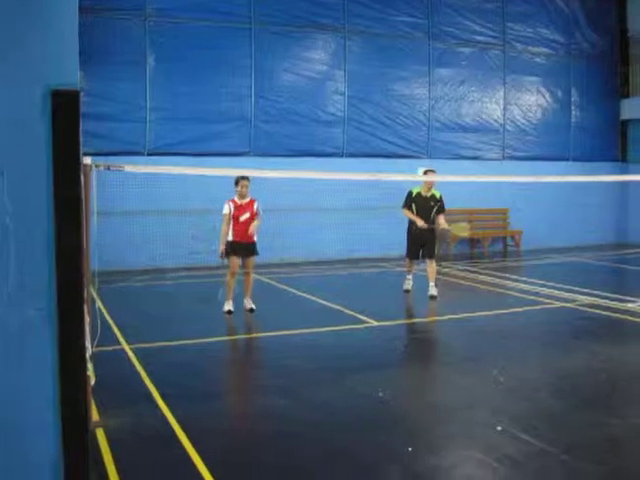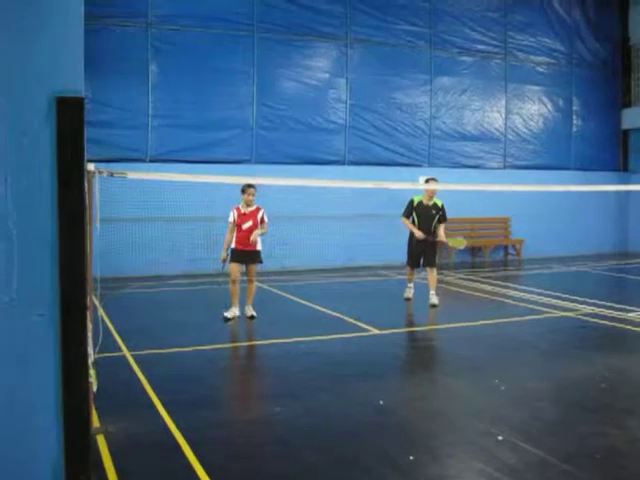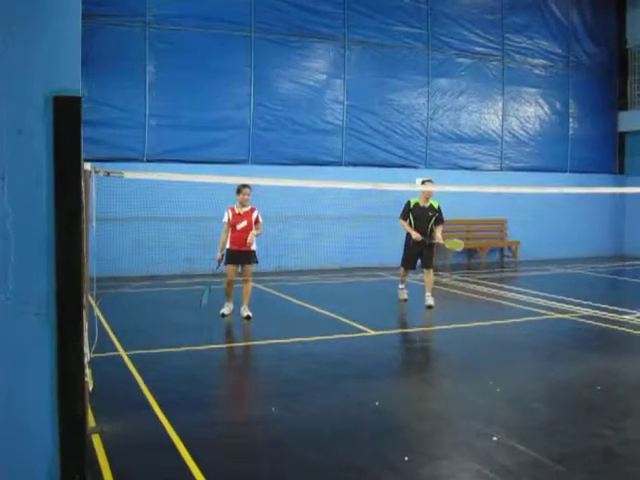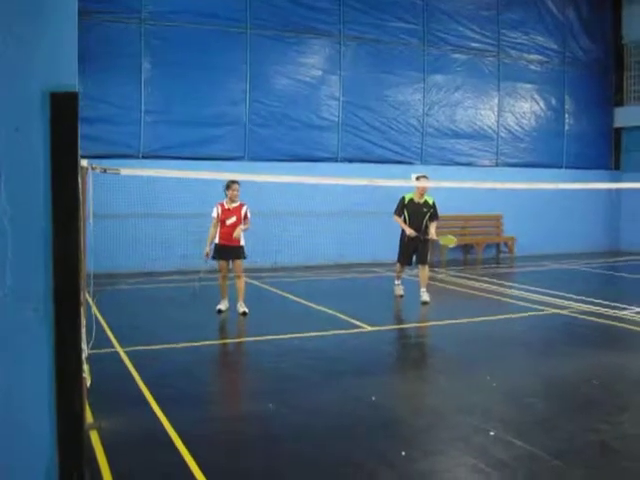
dt=0.4s
person 1, frame 1
left shoulder: (254, 203)
right shoulder: (230, 204)
left elbow: (257, 219)
right elbow: (225, 225)
left wrist: (255, 224)
right wrist: (222, 244)
left hip: (250, 242)
right hip: (234, 242)
left knee: (249, 271)
right knee: (233, 271)
left ankle: (248, 299)
right ankle: (229, 301)
person 1, frame 2
left shoulder: (260, 211)
right shoulder: (235, 212)
left elbow: (265, 229)
right elbow: (230, 232)
left wrist: (258, 232)
right wrist: (225, 250)
left hip: (253, 250)
right hip: (237, 249)
left knee: (251, 279)
right knee: (234, 278)
left ankle: (249, 307)
right ankle: (235, 308)
person 1, frame 3
left shoulder: (254, 212)
right shoulder: (230, 212)
left elbow: (259, 229)
right elbow: (225, 232)
left wrist: (253, 234)
right wrist: (220, 251)
left hip: (248, 250)
right hip: (232, 250)
left knee: (247, 279)
right knee: (229, 280)
left ankle: (245, 307)
right ankle: (228, 303)
person 1, frame 4
left shoulder: (243, 207)
right shoulder: (219, 207)
left elbow: (247, 225)
right elbow: (214, 227)
left wrist: (241, 228)
right wrist: (208, 246)
left hip: (237, 245)
right hip: (221, 245)
left knee: (239, 274)
right knee: (223, 274)
left ankle: (241, 303)
right ankle: (224, 301)
person 2, frame 1
left shoulder: (437, 196)
right shoulder: (412, 193)
left elbow: (440, 213)
right elbow: (405, 210)
left wrist: (442, 221)
right wrist: (417, 220)
left hip: (430, 231)
right hip: (414, 230)
left knee: (430, 258)
right knee: (410, 257)
left ankle: (432, 286)
right ankle: (409, 278)
person 2, frame 2
left shoulder: (439, 205)
right shoulder: (414, 201)
left elbow: (441, 223)
right elbow: (405, 218)
left wrist: (441, 233)
right wrist: (415, 230)
left hip: (431, 240)
right hip: (415, 239)
left knee: (431, 267)
right knee: (411, 266)
left ankle: (432, 294)
right ankle: (410, 287)
person 2, frame 3
left shoulder: (436, 206)
right shoulder: (411, 203)
left elbow: (439, 224)
right elbow: (402, 220)
left wrist: (438, 234)
right wrist: (412, 232)
left hip: (428, 242)
right hip: (412, 241)
left knee: (428, 268)
right knee: (405, 267)
left ankle: (428, 296)
right ankle: (402, 287)
person 2, frame 4
left shoulder: (430, 202)
right shoulder: (405, 199)
left elbow: (434, 220)
right elbow: (397, 216)
left wrist: (432, 230)
right wrist: (406, 228)
left hip: (423, 237)
right hip: (407, 236)
left knee: (423, 264)
right knee: (401, 262)
left ankle: (423, 291)
right ankle: (398, 283)
